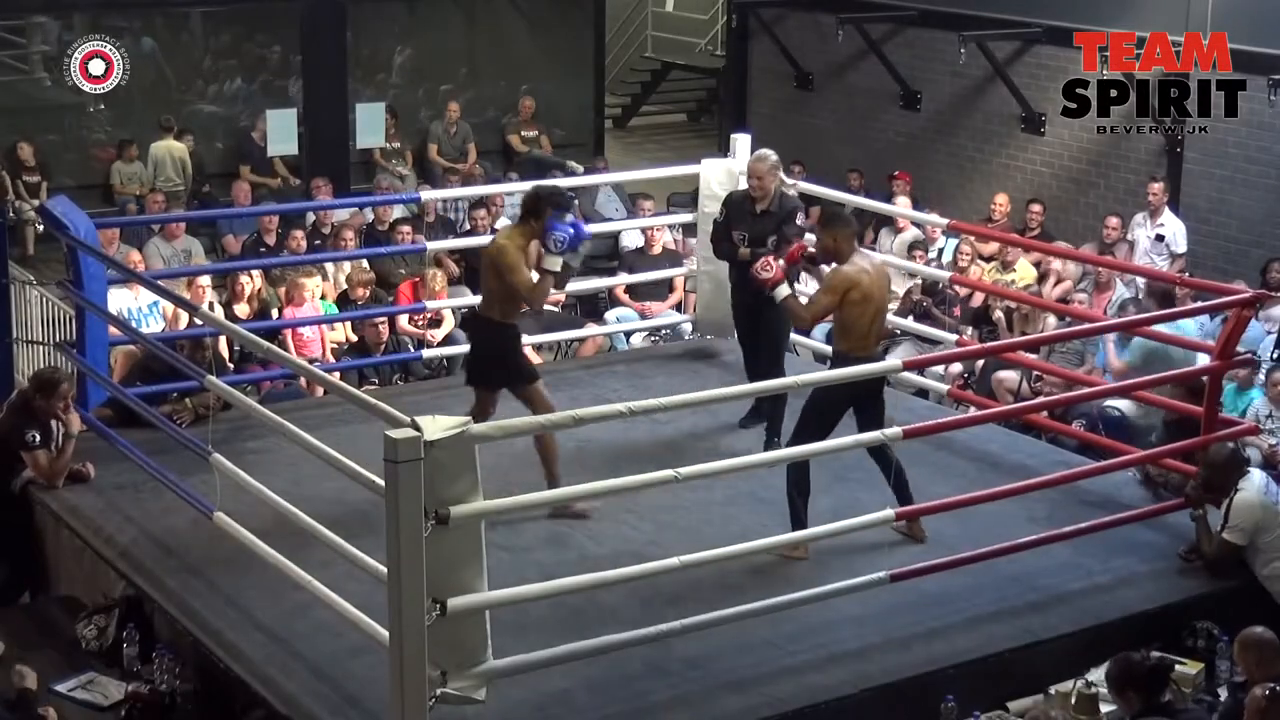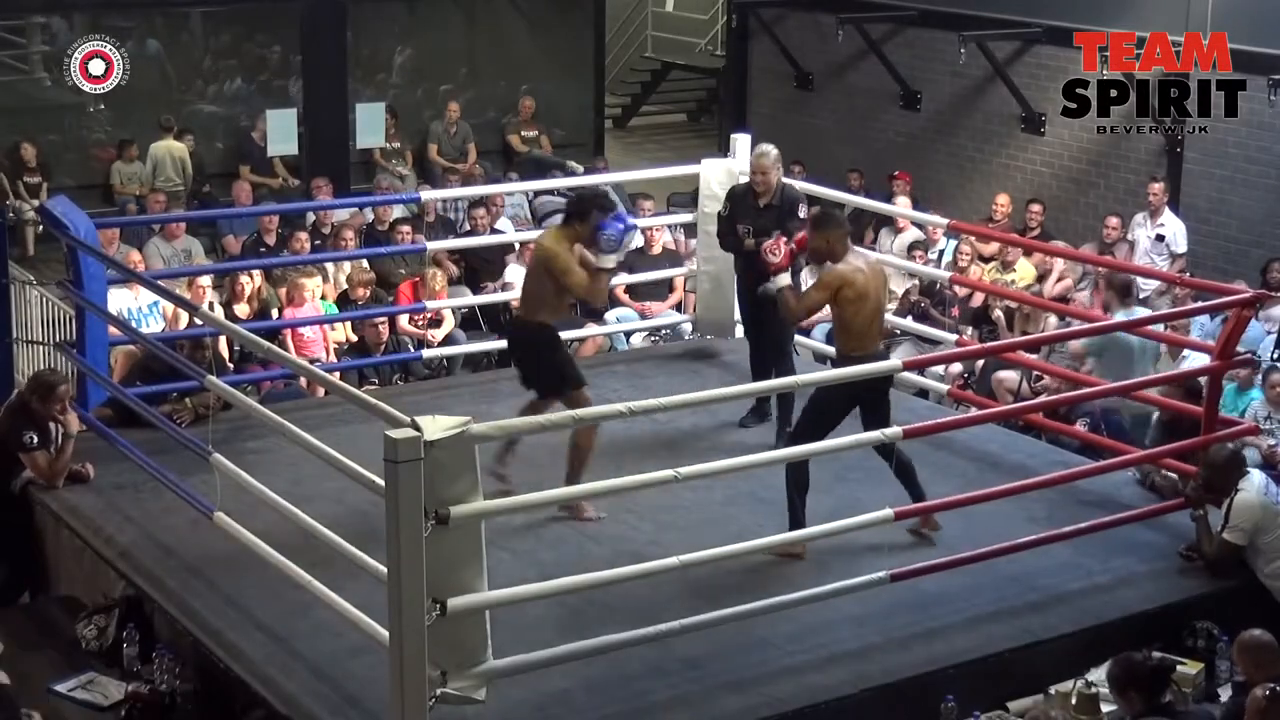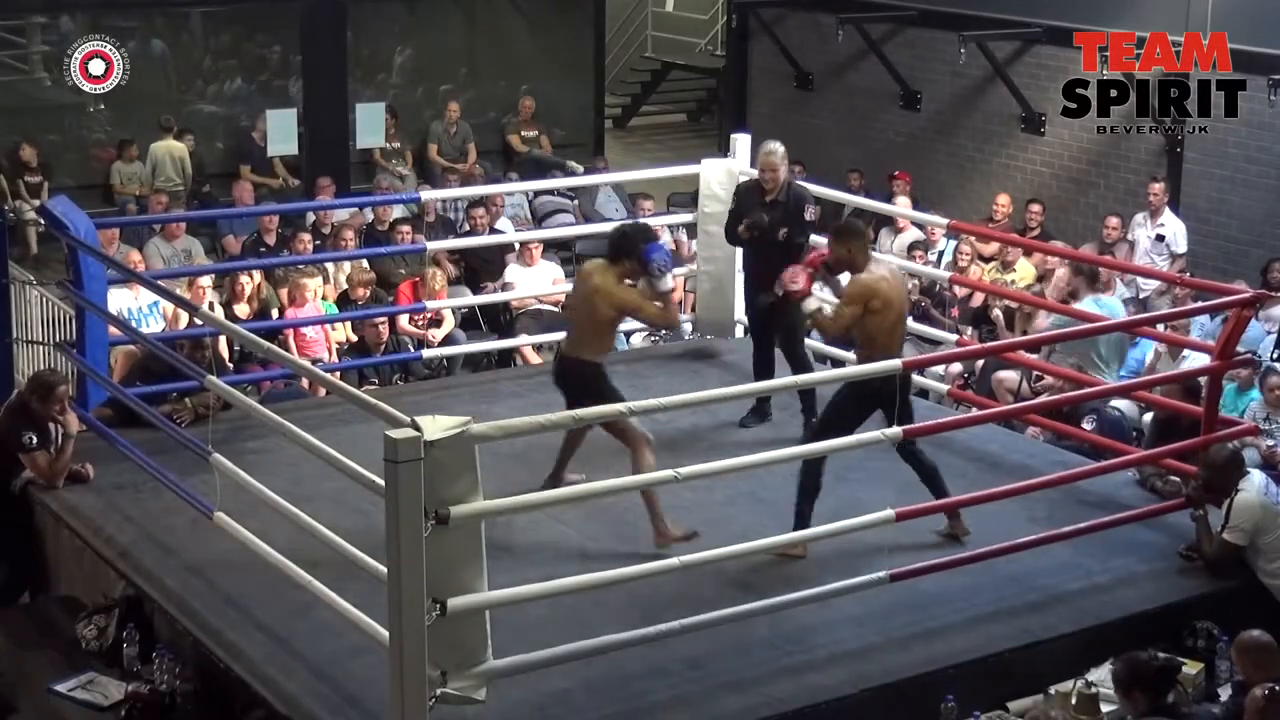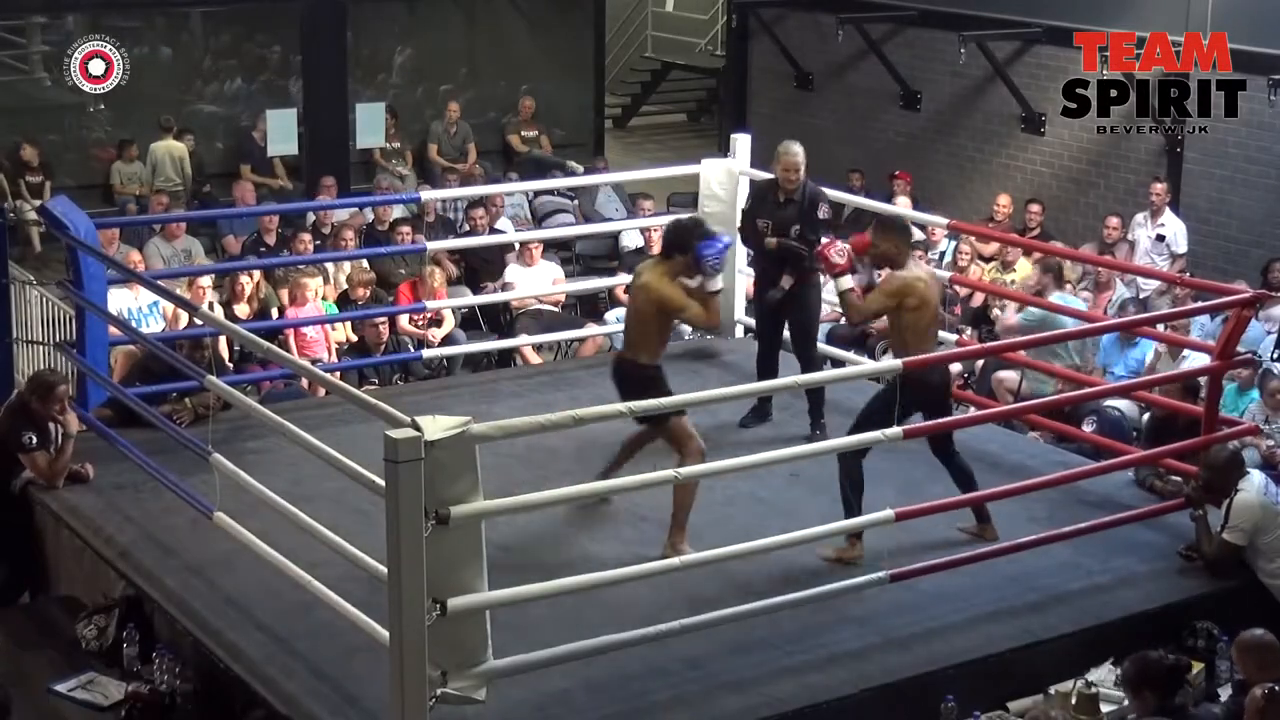
dt=0.2s
person 1, frame 1
left shoulder: (844, 274)
right shoulder: (877, 267)
left elbow: (805, 321)
left wrist: (777, 285)
right wrist: (811, 266)
left hip: (848, 370)
right hip: (875, 365)
left knee: (799, 449)
right knee: (878, 444)
left ankle: (797, 540)
right ankle: (914, 522)
person 1, frame 2
left shoulder: (837, 274)
right shoulder: (873, 266)
left elbow: (794, 314)
left wrist: (779, 273)
right wrist: (811, 259)
left hip: (851, 370)
right hip: (878, 364)
left knee: (798, 446)
right knee: (885, 443)
left ankle: (796, 537)
right ankle: (926, 514)
person 1, frame 3
left shoulder: (863, 284)
right shoulder: (892, 272)
left elbow: (832, 331)
left wrist: (805, 295)
right wrist: (827, 273)
left hip: (870, 379)
right hip: (899, 375)
right knee: (909, 447)
left ankle: (799, 538)
right ankle: (955, 520)
person 1, frame 4
left shoulder: (900, 281)
right shoulder: (925, 273)
left elbow: (856, 316)
left wrist: (841, 273)
right wrist: (856, 261)
left hip: (908, 380)
right hip: (936, 373)
left knee: (849, 452)
right knee: (946, 450)
left ankle: (853, 542)
right ankle: (985, 524)
person 2, frame 1
left shoulder: (529, 240)
right shoulder: (506, 246)
left elbow: (555, 283)
right elbow: (535, 299)
left wrist: (565, 256)
right wrist: (554, 258)
left hip: (497, 330)
right hip: (495, 333)
left knee: (483, 409)
right knee: (544, 410)
person 2, frame 2
left shoulder: (568, 244)
right shoulder: (556, 250)
left elbow: (597, 278)
right elbow: (596, 298)
left wrist: (612, 253)
right wrist: (608, 255)
left hip: (527, 331)
right hip: (537, 336)
left knee: (546, 399)
right knee: (586, 413)
left ankle: (501, 460)
right ankle: (571, 499)
person 2, frame 3
left shoulder: (591, 269)
right shoulder: (616, 293)
right elbow: (670, 321)
left wrist: (652, 281)
right wrist: (662, 279)
left hip: (565, 364)
right hip: (584, 372)
right knee: (641, 441)
left ankle: (556, 478)
right ankle: (661, 529)
person 2, frame 4
left shoulder: (649, 268)
right shoulder: (661, 289)
left elbow: (688, 296)
right elbow: (711, 323)
left wrist: (707, 278)
right wrist: (713, 278)
left hip: (630, 366)
right hip: (641, 375)
left knee: (656, 428)
right knee: (692, 449)
left ankle: (605, 478)
right ankle: (676, 543)
person 3, frame 1
left shoulder: (791, 207)
right shoulder: (734, 202)
left elbow: (788, 250)
right elbow: (719, 245)
right wrist: (751, 254)
right hip: (742, 291)
left knee: (773, 363)
right knee: (751, 354)
left ankle: (773, 436)
right ankle: (762, 404)
person 3, frame 2
left shoulder: (793, 199)
right shoulder: (737, 195)
right elbow: (725, 239)
right wrist: (756, 244)
right hip: (748, 282)
left knee: (781, 352)
right knee: (757, 346)
left ankle: (786, 425)
right ankle: (761, 405)
person 3, frame 3
left shoulder: (801, 198)
right shoulder: (744, 192)
left elbow: (797, 249)
right elbow: (730, 235)
left wrist: (778, 290)
right wrist: (747, 228)
right hip: (756, 280)
left knee: (794, 349)
right knee: (761, 344)
left ankle: (811, 417)
right ankle: (762, 405)
person 3, frame 4
left shoulder: (815, 197)
right shoulder: (760, 192)
left elbow: (808, 247)
right elbow: (747, 235)
left wrist: (784, 286)
right wrist: (778, 243)
left hip: (803, 284)
right hip: (766, 280)
left knee: (806, 351)
right knee: (766, 345)
left ankle: (818, 420)
right ankle: (763, 406)
person 4, frame 1
left shoulder: (42, 408)
right shoulder: (23, 423)
left elbow: (51, 460)
right elbow: (53, 479)
left wrist: (74, 469)
right wrist: (71, 433)
left knee: (25, 559)
right knee: (20, 566)
person 4, frame 2
left shoulder: (42, 410)
right shoulder: (21, 424)
left elbow: (51, 462)
right elbow: (53, 479)
left wrist: (73, 469)
right wrist: (70, 434)
left knee: (26, 559)
right knee: (20, 566)
person 4, frame 3
left shoulder: (43, 411)
right shoulder: (20, 425)
left elbow: (51, 461)
right elbow: (53, 479)
left wrist: (73, 469)
right wrist: (70, 434)
left knee: (27, 560)
right knee: (21, 567)
person 4, frame 4
left shoulder: (42, 412)
right shoulder: (20, 425)
left elbow: (51, 461)
right elbow: (53, 479)
left wrist: (73, 470)
right wrist: (70, 434)
left knee: (26, 560)
right knee: (22, 567)
